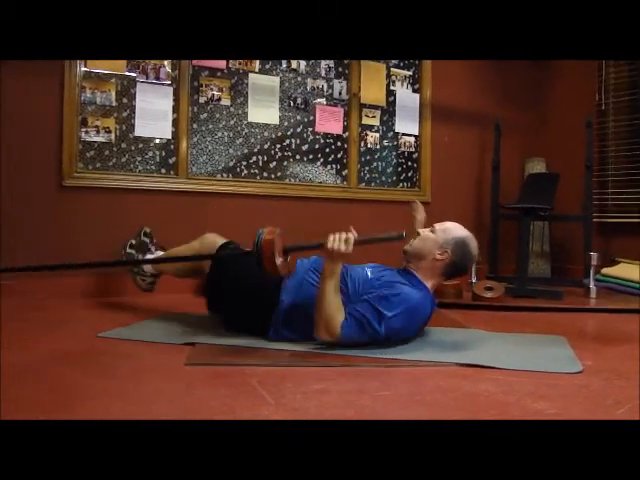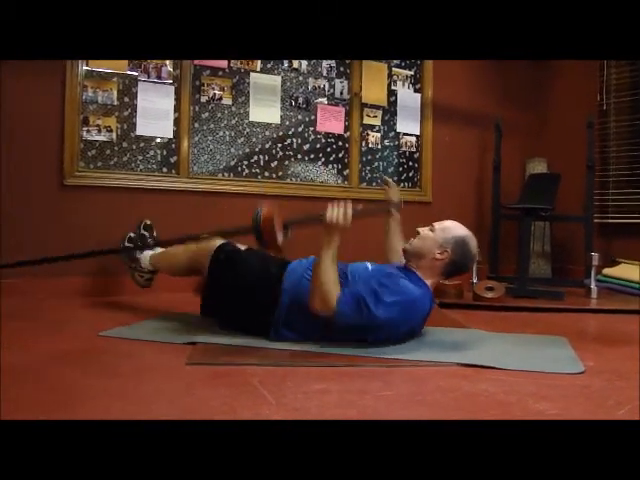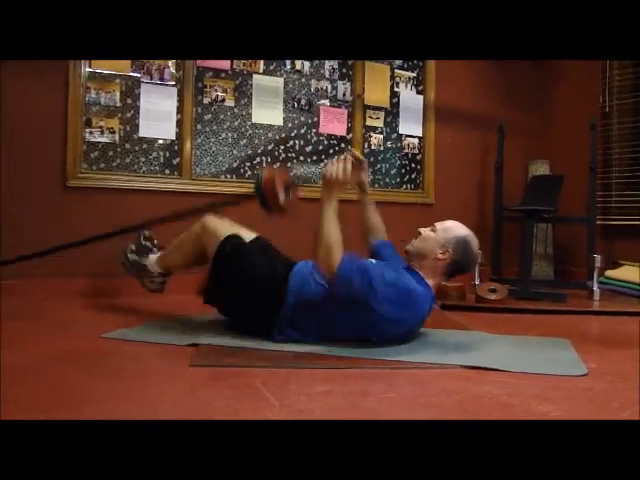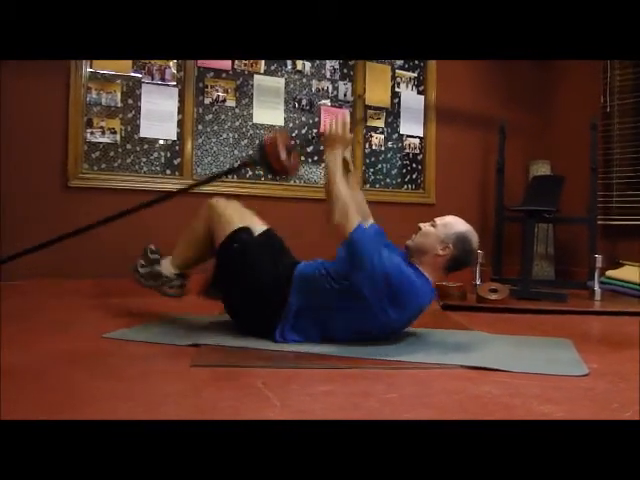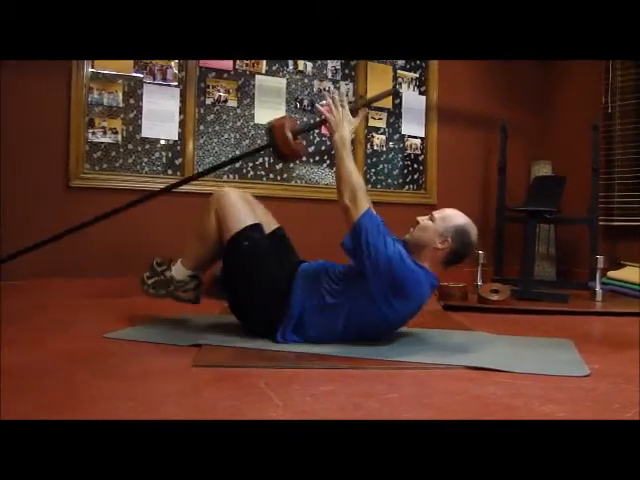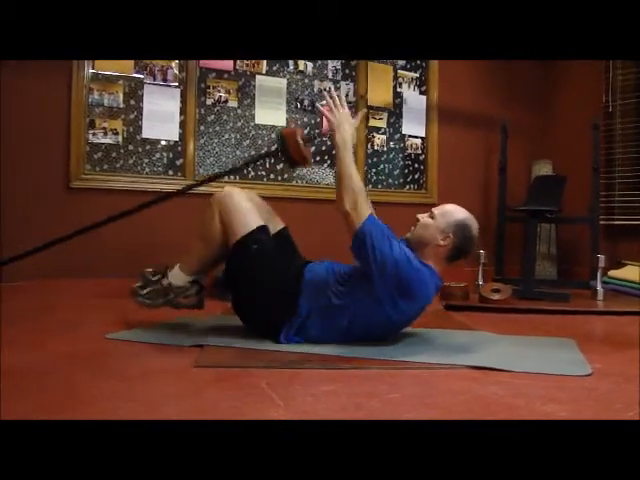
dt=0.1s
person 1, frame 1
left shoulder: (404, 304)
right shoulder: (414, 293)
left elbow: (327, 331)
left wrist: (331, 267)
right wrist: (419, 229)
left hip: (271, 307)
right hip: (285, 283)
left knee: (210, 245)
right knee: (219, 250)
left ankle: (149, 266)
right ankle: (156, 261)
person 1, frame 2
left shoulder: (400, 297)
right shoulder: (411, 285)
left elbow: (321, 304)
left wrist: (330, 240)
right wrist: (394, 213)
left hip: (272, 307)
right hip: (286, 281)
left knee: (207, 247)
right knee: (223, 247)
left ankle: (147, 262)
right ankle: (158, 256)
person 1, frame 3
left shoulder: (400, 293)
right shoulder: (410, 284)
left elbow: (328, 263)
right elbow: (379, 242)
left wrist: (330, 195)
right wrist: (363, 189)
left hip: (274, 307)
right hip: (289, 282)
left knee: (211, 226)
right knee: (227, 232)
left ankle: (153, 266)
right ankle: (159, 261)
person 1, frame 4
left shoulder: (397, 281)
right shoulder: (403, 272)
left elbow: (344, 222)
right elbow: (362, 221)
left wrist: (333, 154)
right wrist: (343, 159)
left hip: (276, 310)
right hip: (292, 284)
left knee: (217, 206)
right knee: (236, 214)
left ankle: (166, 272)
right ankle: (175, 270)
person 1, frame 5
left shoulder: (399, 273)
right shoulder: (408, 269)
left elbow: (351, 202)
right elbow: (362, 208)
left wrist: (342, 136)
right wrist: (344, 140)
left hip: (279, 310)
right hip: (294, 284)
left knee: (226, 199)
right knee: (243, 204)
left ankle: (180, 277)
right ankle: (186, 275)
person 1, frame 6
left shoulder: (404, 273)
right shoulder: (414, 265)
left elbow: (351, 209)
right elbow: (362, 212)
left wrist: (342, 138)
right wrist: (345, 141)
left hip: (284, 311)
right hip: (301, 286)
left knee: (228, 199)
right knee: (248, 201)
left ankle: (179, 284)
right ankle: (186, 280)
